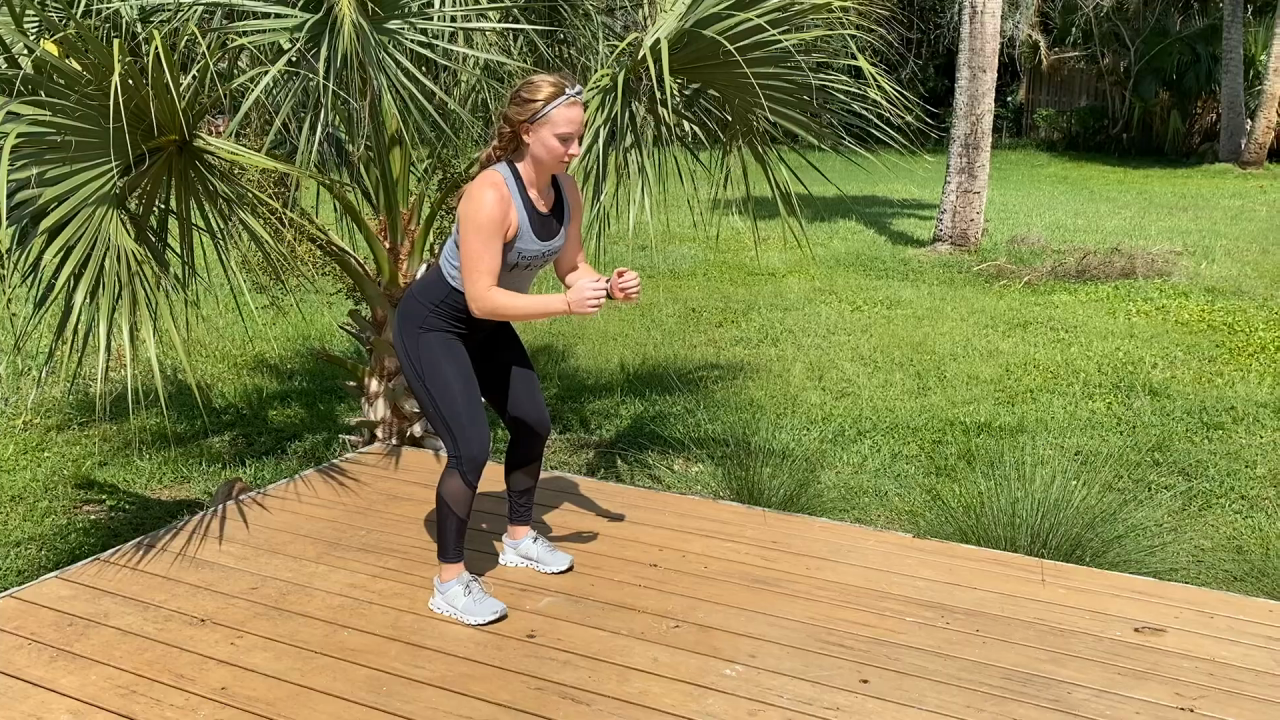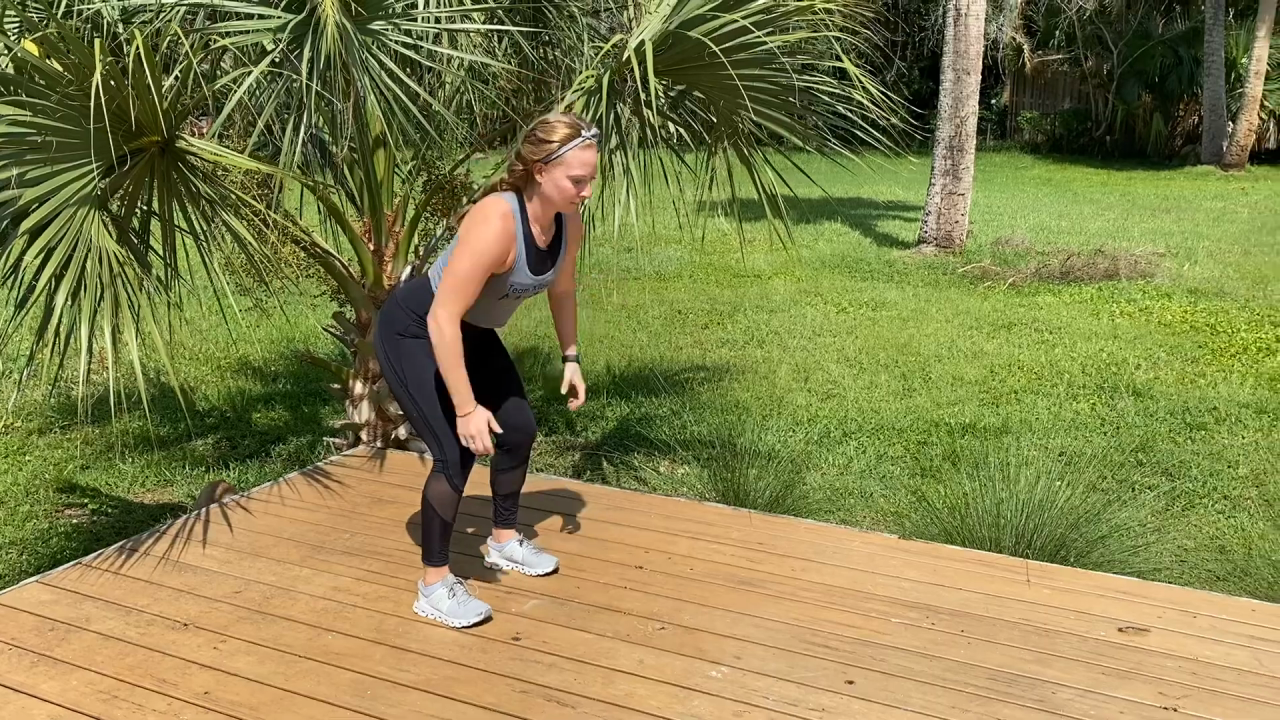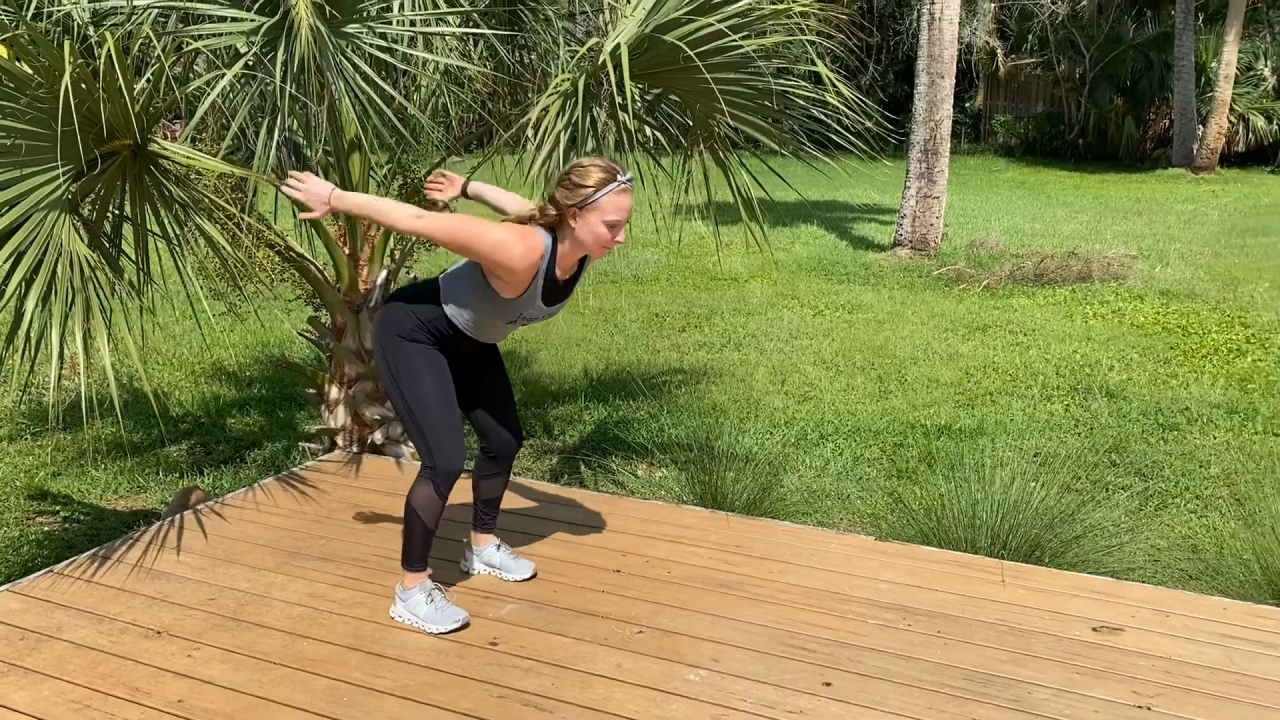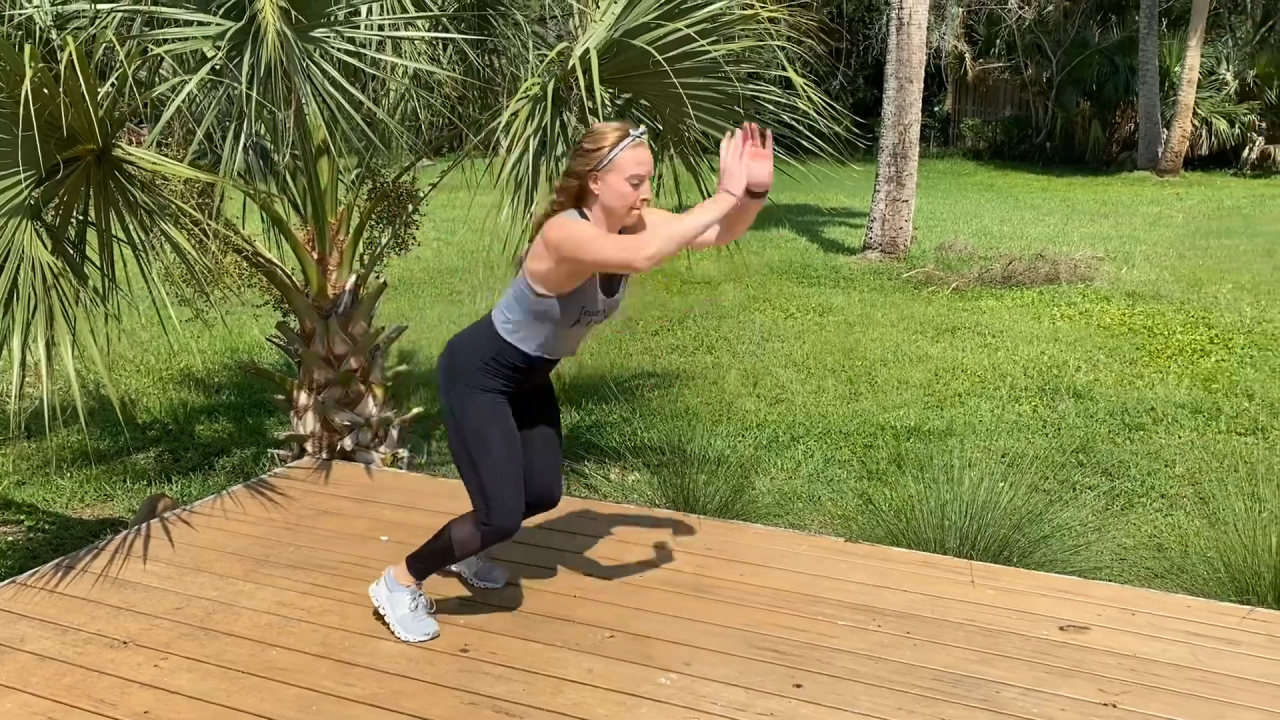
dt=0.4s
person 1, frame 1
left shoulder: (565, 191)
right shoulder: (490, 196)
left elbow: (572, 268)
right elbow: (481, 298)
left wrist: (609, 287)
right wrist: (567, 304)
left hip: (486, 325)
right hip: (433, 324)
left knee: (534, 423)
right knee: (471, 447)
left ankle: (519, 537)
right ankle: (449, 582)
person 1, frame 2
left shoulder: (570, 222)
right shoulder: (495, 224)
left elbow: (562, 292)
right elbow: (443, 320)
left wrist: (571, 358)
right wrist: (466, 408)
left hip: (474, 330)
right hip: (414, 331)
left knee: (518, 428)
right knee: (457, 451)
left ankle: (504, 540)
right ankle: (434, 585)
person 1, frame 3
left shoulder: (580, 243)
right shoulder: (521, 251)
left elbow: (527, 209)
right elbow: (416, 219)
left wrist: (467, 188)
right wrist: (333, 199)
left hip: (470, 336)
right hip: (413, 330)
left knee: (505, 440)
right knee: (445, 460)
left ankle: (483, 545)
right ankle: (412, 590)
person 1, frame 4
left shoulder: (631, 227)
right shoulder: (566, 235)
left elbow: (720, 232)
right elbow: (642, 257)
left wrist: (753, 191)
right wrist: (724, 196)
left hip: (527, 377)
right hip: (477, 378)
left knee: (542, 495)
right knee: (500, 517)
left ankle: (467, 551)
right ankle: (399, 584)
